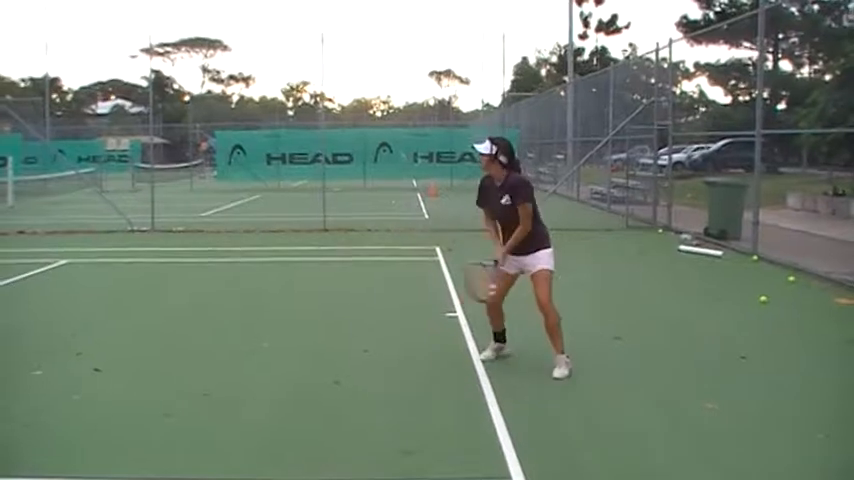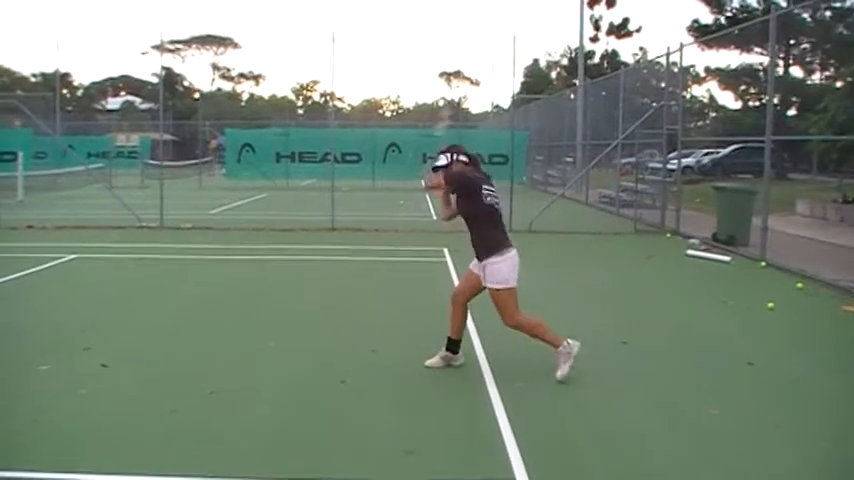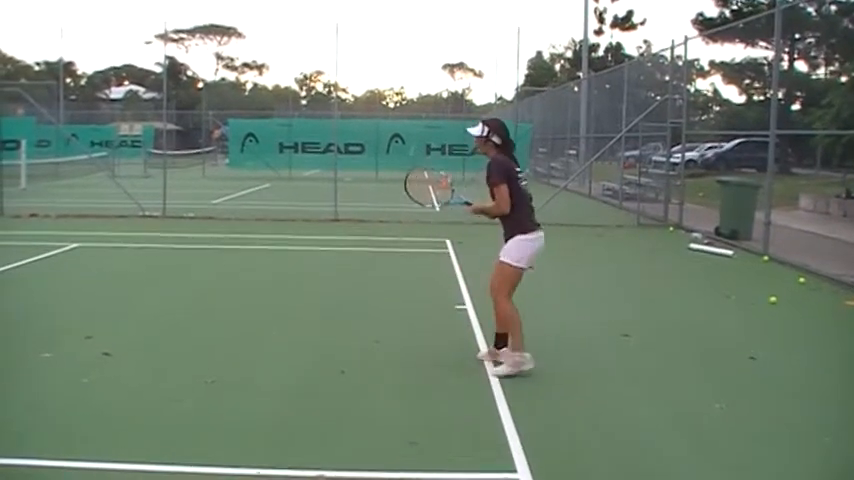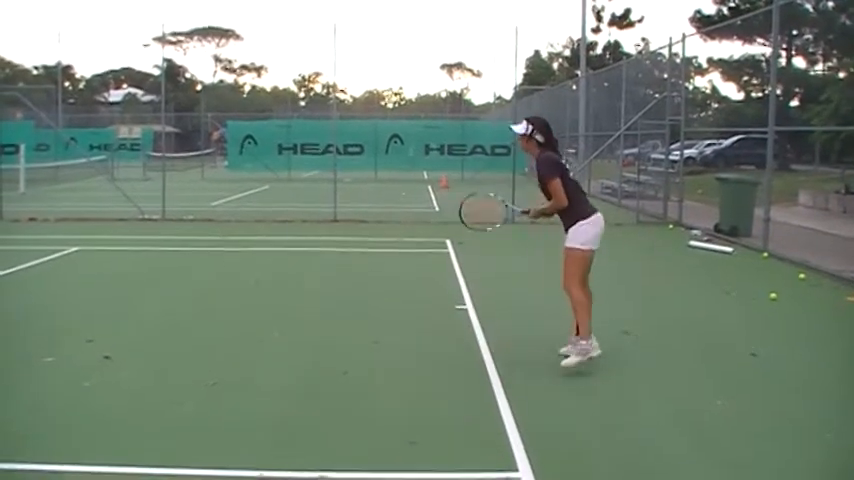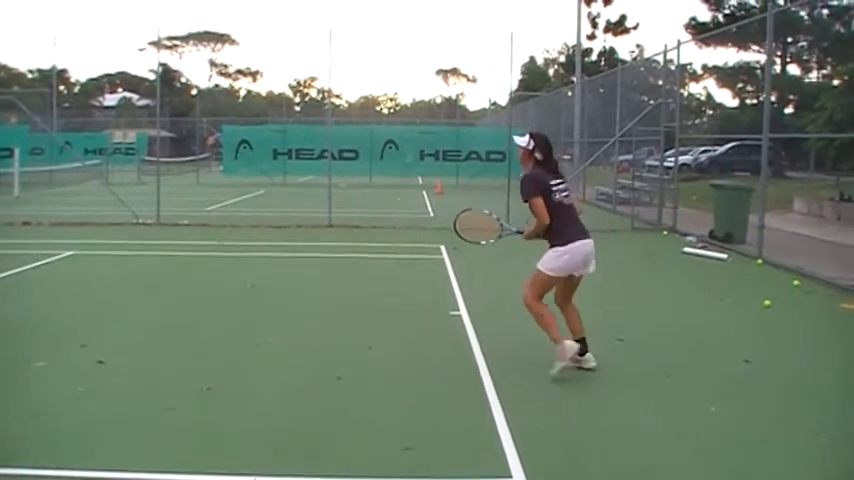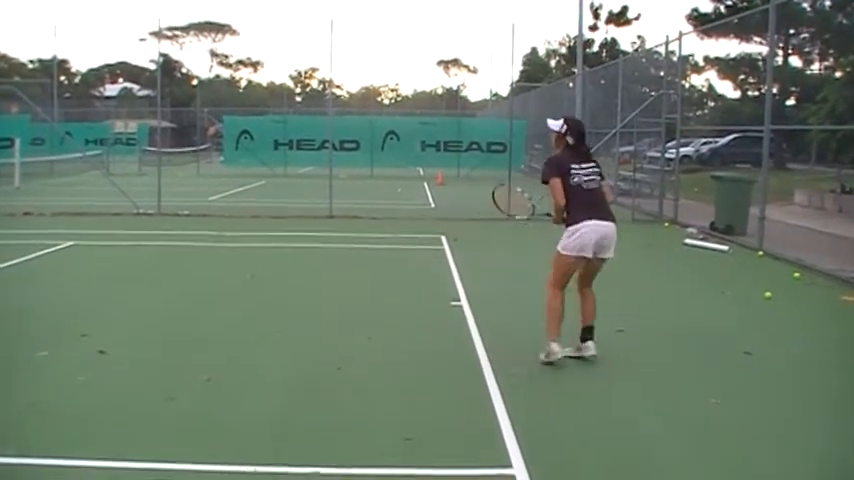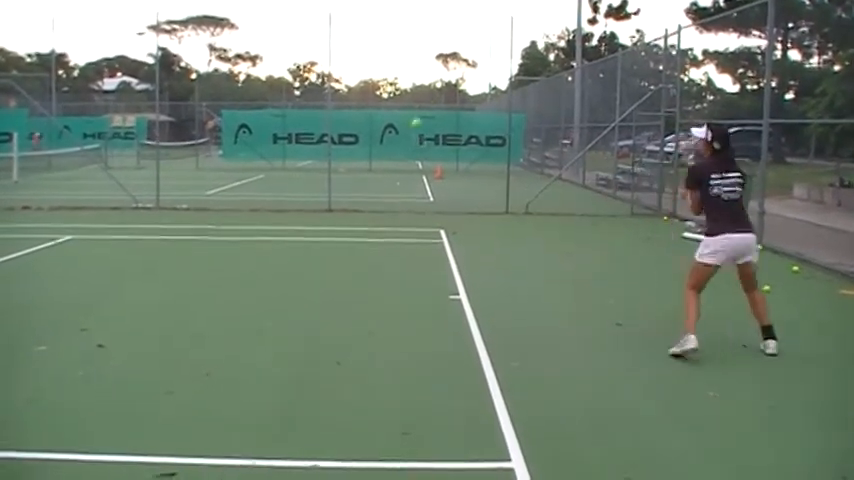
dt=0.7s
person 1, frame 1
left shoulder: (519, 184)
right shoulder: (486, 184)
left elbow: (525, 226)
right elbow: (489, 219)
left wrist: (504, 250)
right wrist: (498, 246)
left hip: (537, 251)
right hip: (510, 252)
left knee: (544, 303)
right knee: (492, 300)
left ankle: (561, 358)
right ankle: (499, 343)
person 1, frame 2
left shoulder: (465, 178)
right shoulder: (477, 181)
left elbow: (430, 183)
right elbow: (448, 214)
left wrist: (435, 182)
right wrist: (441, 188)
left hip: (500, 257)
right hip: (488, 257)
left knee: (512, 318)
right knee: (459, 298)
left ankle: (564, 347)
right ankle: (451, 354)
person 1, frame 3
left shoulder: (496, 164)
right shoulder: (509, 162)
left elbow: (503, 208)
left wrist: (480, 209)
right wrist: (486, 209)
left hip: (523, 237)
right hip: (527, 234)
left knee: (501, 296)
right knee: (497, 290)
left ankle: (519, 355)
right ankle: (501, 347)
person 1, frame 4
left shoulder: (545, 161)
right shoulder: (549, 158)
left elbow: (561, 202)
left wrist: (538, 212)
right wrist: (543, 212)
left hip: (583, 225)
right hip: (586, 221)
left knee: (571, 285)
right knee: (579, 283)
left ankle: (586, 344)
right ankle: (583, 337)
person 1, frame 5
left shoulder: (530, 179)
right shoulder: (555, 175)
left elbow: (543, 220)
left wrist: (531, 234)
right wrist: (540, 232)
left hip: (565, 248)
right hip: (584, 242)
left knee: (531, 298)
right knee: (564, 300)
left ankle: (565, 347)
right ankle: (581, 354)
person 1, frame 6
left shoulder: (555, 162)
right shoulder: (592, 161)
left elbow: (560, 202)
right elbow: (608, 198)
left wrist: (558, 218)
left hip: (582, 229)
right hip: (608, 227)
left knee: (554, 287)
right knee: (584, 286)
left ankle: (553, 345)
right ankle: (586, 342)
person 1, frame 7
left shoulder: (698, 170)
right shoulder: (737, 170)
left elbow: (696, 209)
left wrist: (688, 196)
left hip: (719, 238)
right hip: (746, 236)
left knee: (692, 289)
right knee: (751, 289)
left ankle: (689, 339)
right ankle: (769, 339)
